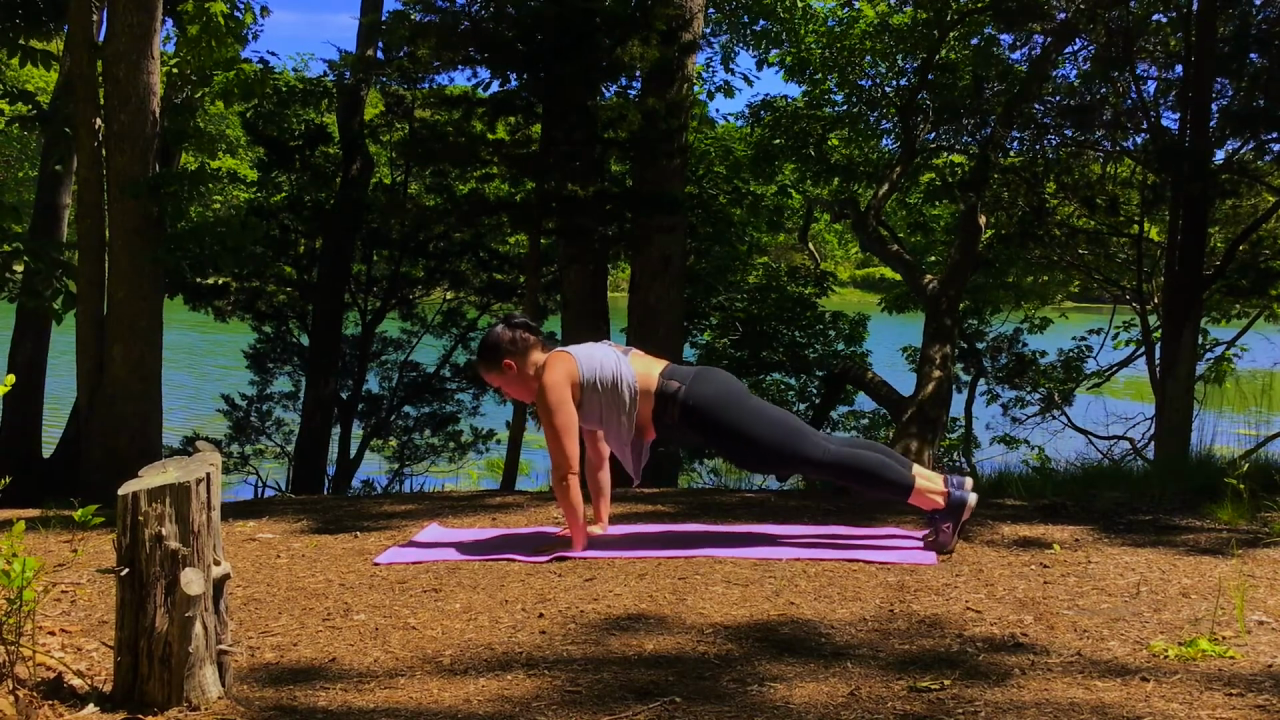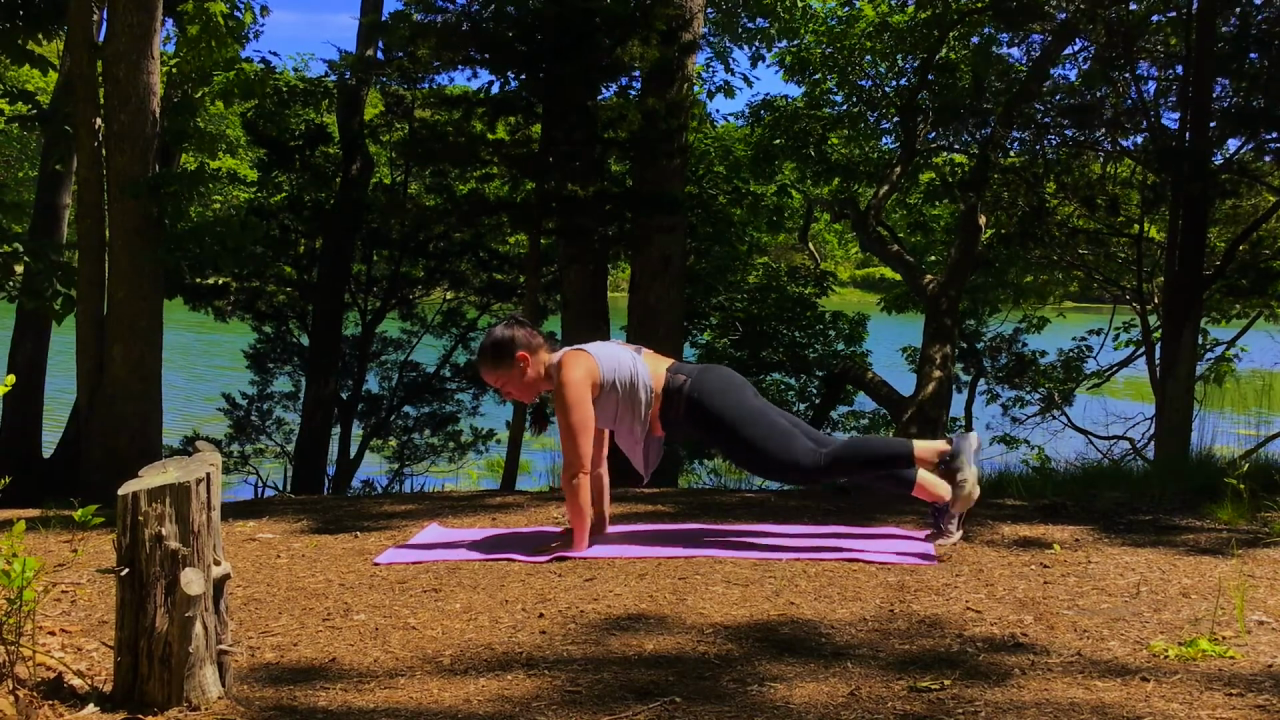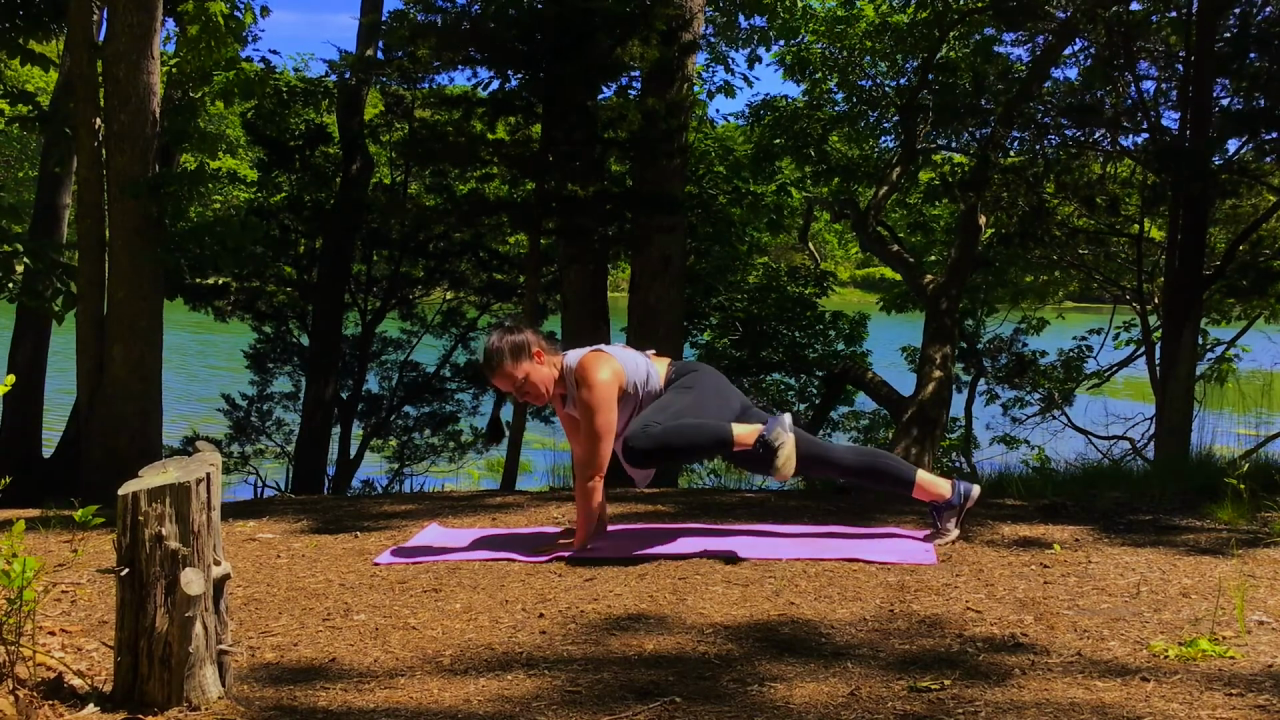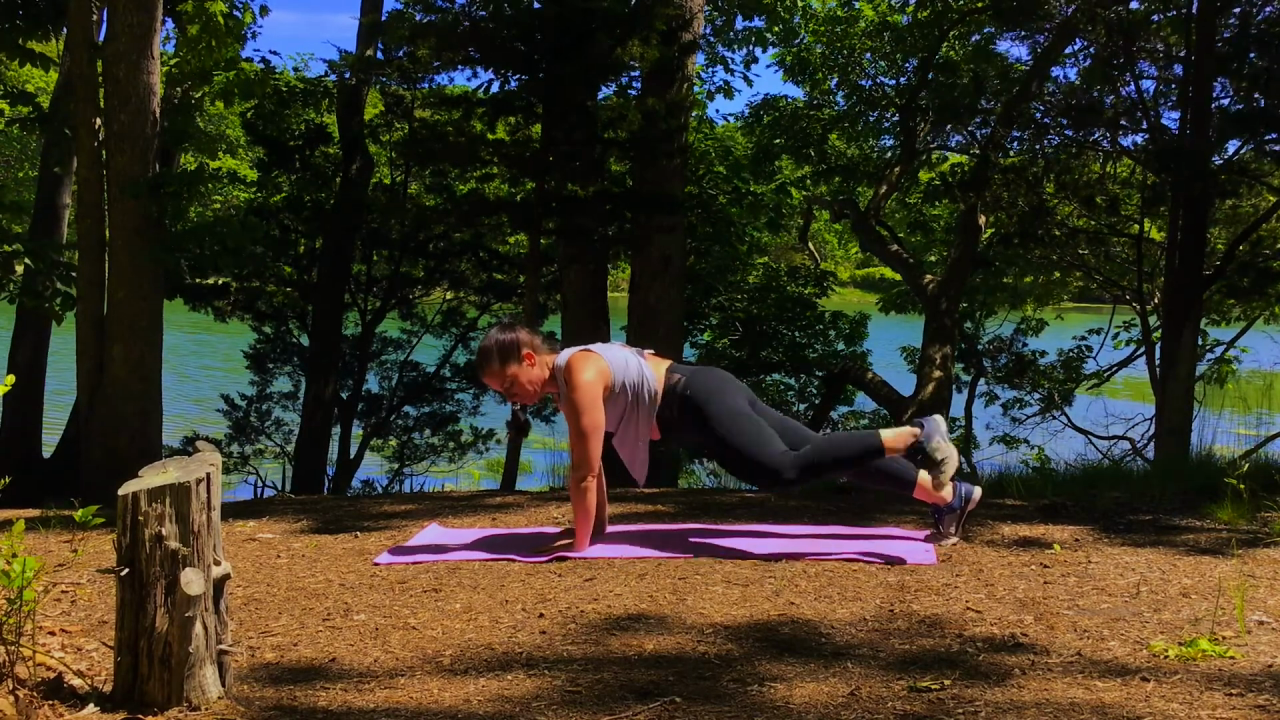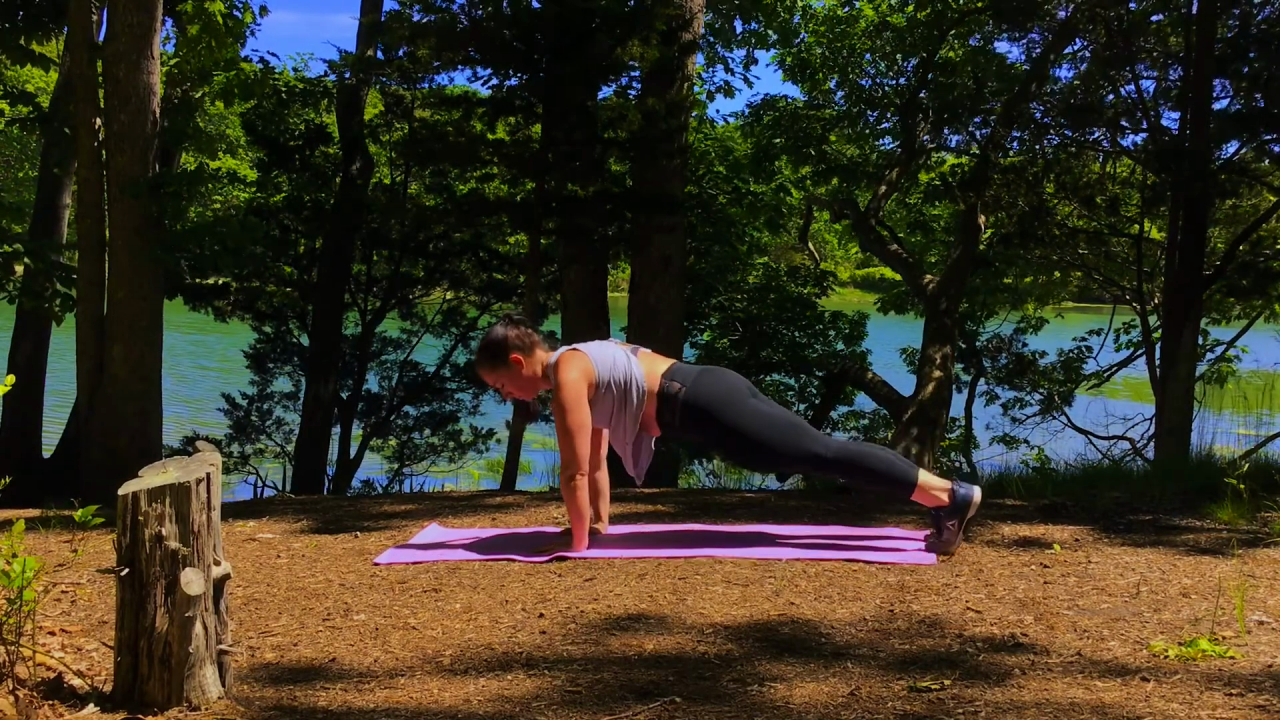
dt=0.4s
person 1, frame 1
left shoulder: (550, 378)
right shoulder: (574, 363)
left elbow: (565, 472)
right elbow: (598, 455)
left wrist: (578, 540)
right wrist: (601, 522)
left hip: (702, 407)
right hip: (707, 389)
left knee: (821, 458)
right knee: (826, 446)
left ankle: (946, 500)
right ankle: (944, 482)
person 1, frame 2
left shoulder: (568, 374)
right shoulder: (573, 368)
left elbow: (577, 469)
right elbow: (596, 458)
left wrist: (579, 541)
right wrist: (599, 521)
left hip: (710, 398)
right hip: (710, 395)
left knee: (812, 463)
right knee: (820, 452)
left ankle: (946, 450)
right ankle: (944, 494)
person 1, frame 3
left shoulder: (593, 375)
right shoulder: (559, 389)
left elbow: (594, 471)
right elbow: (583, 460)
left wrist: (580, 540)
right wrist: (596, 521)
left hip: (700, 387)
right hip: (700, 405)
left knee: (639, 445)
right knee: (824, 457)
left ankle: (760, 435)
right ankle: (949, 491)
person 1, frame 4
left shoulder: (578, 375)
right shoulder: (564, 379)
left elbow: (584, 471)
right elbow: (591, 461)
left wrist: (581, 541)
right wrist: (598, 522)
left hip: (705, 400)
right hip: (705, 400)
left knee: (785, 471)
right knee: (814, 459)
left ankle: (916, 436)
right ankle: (946, 497)
person 1, frame 5
left shoulder: (565, 375)
right shoulder: (578, 364)
left elbow: (575, 471)
right elbow: (596, 457)
left wrist: (579, 541)
right wrist: (601, 520)
left hip: (708, 405)
right hip: (715, 388)
left knee: (822, 455)
right knee: (825, 450)
left ankle: (952, 496)
right ankle: (944, 490)
